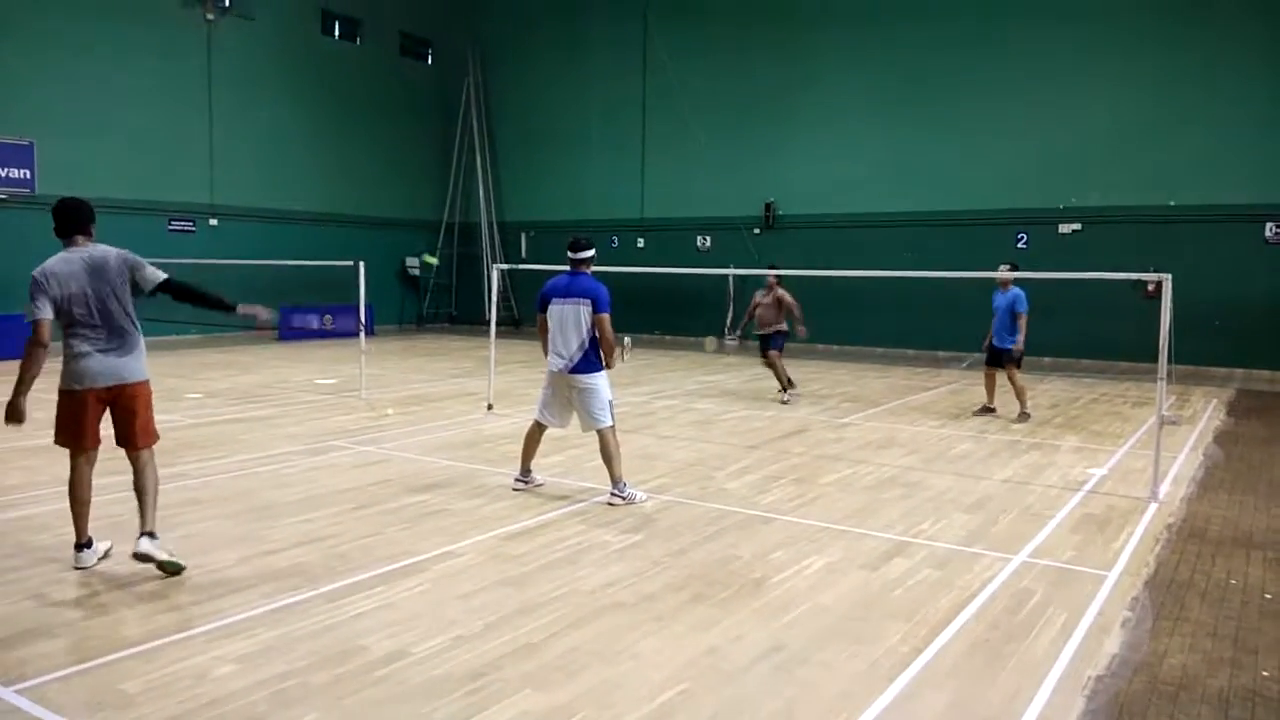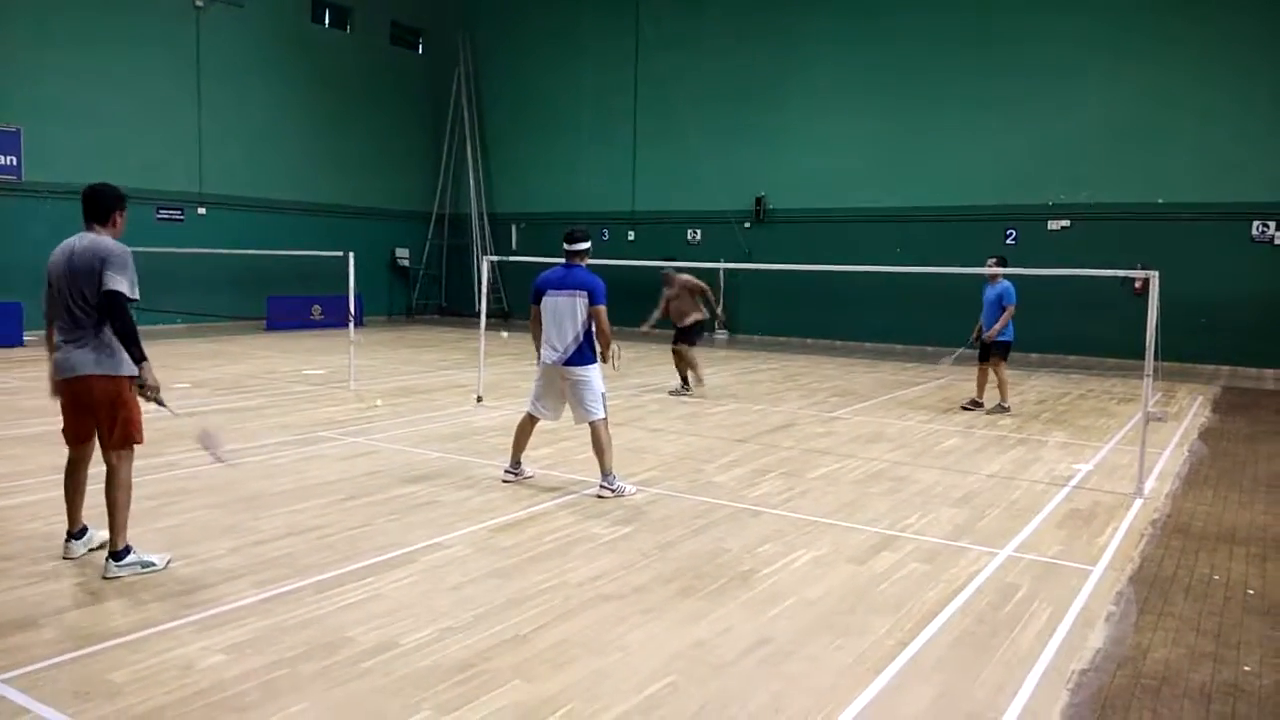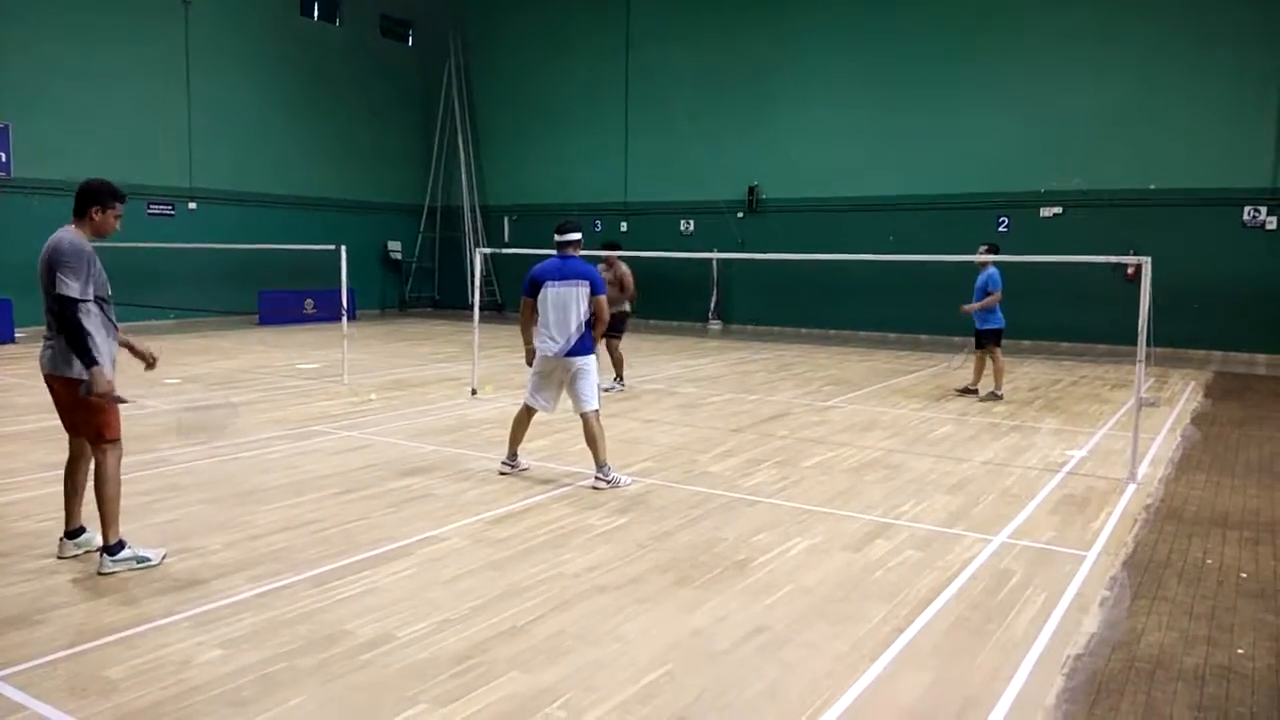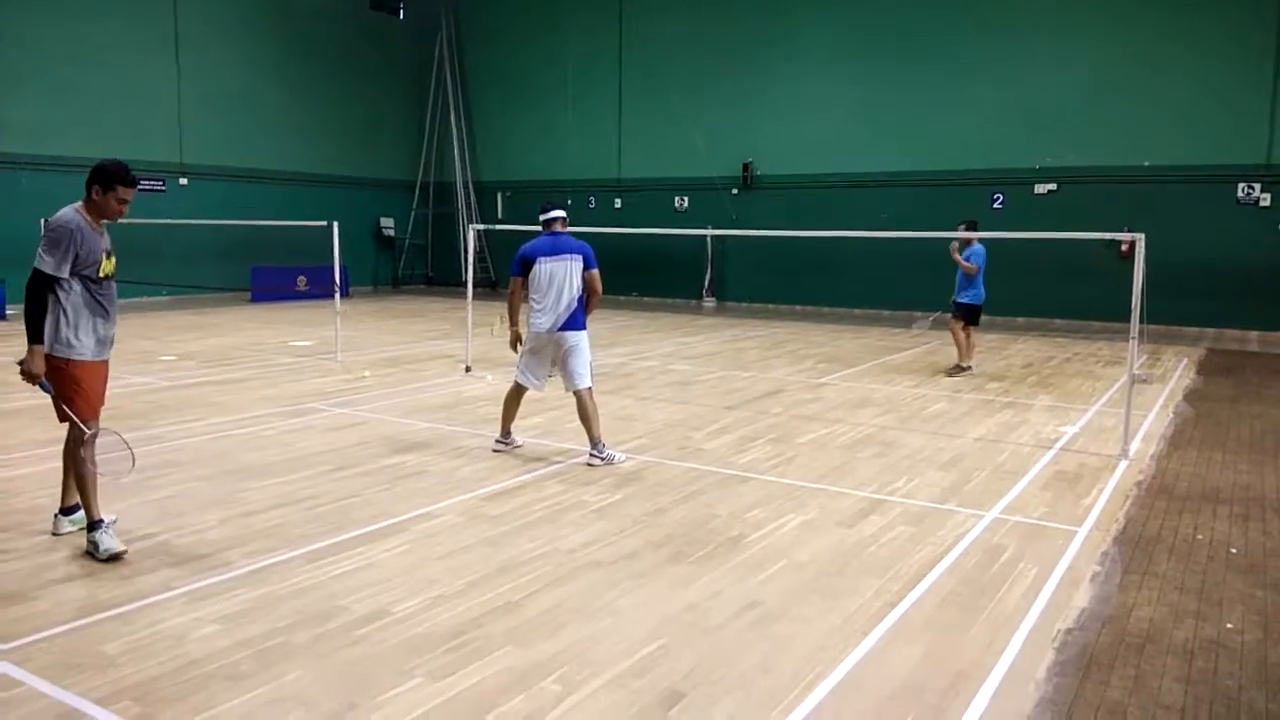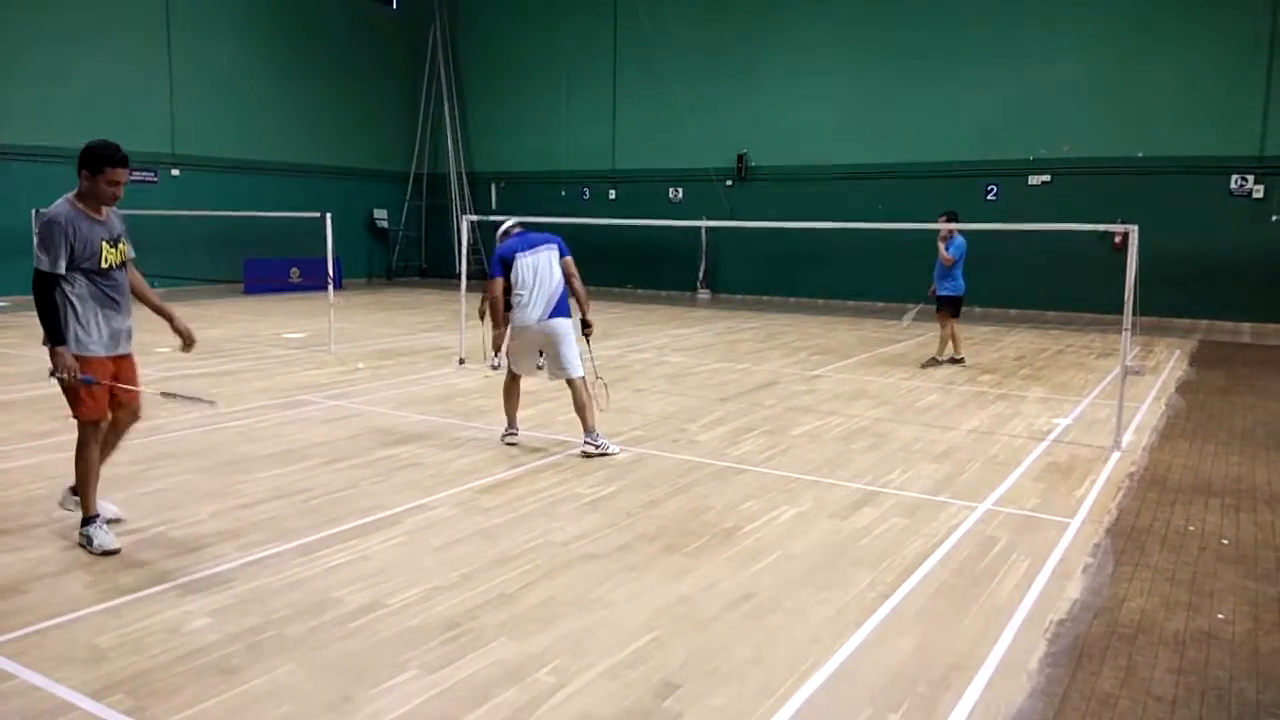
dt=0.5s
person 1, frame 1
left shoulder: (45, 274)
right shoulder: (119, 259)
left elbow: (41, 340)
right elbow: (175, 289)
left wrist: (19, 395)
right wrist: (234, 308)
left hip: (82, 376)
right hip: (130, 372)
left knee: (82, 460)
right knee: (141, 456)
left ankle: (84, 546)
right ankle: (148, 536)
person 1, frame 2
left shoulder: (61, 253)
right shoulder: (115, 252)
left elbow: (51, 319)
right elbow: (115, 312)
left wrist: (56, 364)
right wrist: (142, 364)
left hip: (68, 368)
right hip: (106, 368)
left knee: (80, 452)
right knee: (119, 457)
left ankle: (76, 535)
right ankle: (119, 554)
person 1, frame 3
left shoulder: (65, 244)
right shoulder: (74, 248)
right elbow: (68, 315)
left wrist: (131, 345)
right wrist: (96, 369)
left hip: (63, 367)
right hip: (79, 370)
left knee: (81, 448)
right knee: (108, 451)
left ankle: (73, 535)
right ankle: (114, 549)
person 1, frame 4
left shoulder: (100, 230)
right shoulder: (66, 226)
right elbow: (37, 288)
right wrist: (36, 349)
left hip: (97, 347)
right hip: (71, 349)
left knee: (83, 430)
right knee: (85, 431)
left ankle: (69, 510)
right ankle: (96, 528)
person 1, frame 5
left shoulder: (112, 217)
right shoulder: (59, 220)
left elbow: (128, 274)
right elbow: (44, 287)
left wrist: (171, 318)
right wrist: (60, 349)
left hip: (117, 341)
right hip: (83, 347)
left knee: (125, 416)
right knee: (94, 426)
left ankle: (80, 490)
right ankle: (90, 522)
person 2, frame 1
left shoulder: (550, 287)
right shoulder: (596, 289)
left elbow: (542, 328)
right elbow: (605, 334)
right wrist: (609, 358)
left hip: (557, 368)
right hip: (588, 371)
left knee: (539, 422)
right knee: (606, 428)
left ankle: (523, 475)
right ankle: (618, 489)
person 2, frame 2
left shoulder: (543, 280)
right shoulder: (592, 282)
left elbow: (535, 321)
right elbow: (602, 326)
right wrist: (606, 350)
left hip: (550, 361)
right hip: (582, 363)
left knee: (532, 415)
right knee: (598, 421)
left ankle: (513, 467)
right ankle: (608, 481)
person 2, frame 3
left shoulder: (537, 272)
right shoulder: (590, 273)
left elbow: (526, 314)
right elbow: (603, 316)
left wrist: (528, 345)
right wrist: (595, 336)
left hip: (546, 353)
right hip: (580, 354)
left knee: (529, 406)
right knee: (590, 413)
left ankle: (510, 460)
right ankle: (603, 472)
person 2, frame 4
left shoulder: (527, 250)
right shoulder: (582, 249)
left elbow: (514, 293)
right elbow: (596, 291)
left wrist: (514, 328)
left hip: (537, 330)
right hip: (572, 331)
left knee: (519, 384)
right knee: (582, 390)
left ankle: (504, 437)
right ankle: (598, 449)
person 2, frame 5
left shoulder: (501, 251)
right shoulder: (553, 241)
left elbow: (495, 296)
right elbow: (573, 278)
left wrist: (499, 328)
right wrist: (585, 315)
left hip: (523, 321)
right hip: (557, 319)
left knee: (514, 374)
right knee: (576, 379)
left ankle: (511, 429)
right ankle: (591, 438)
